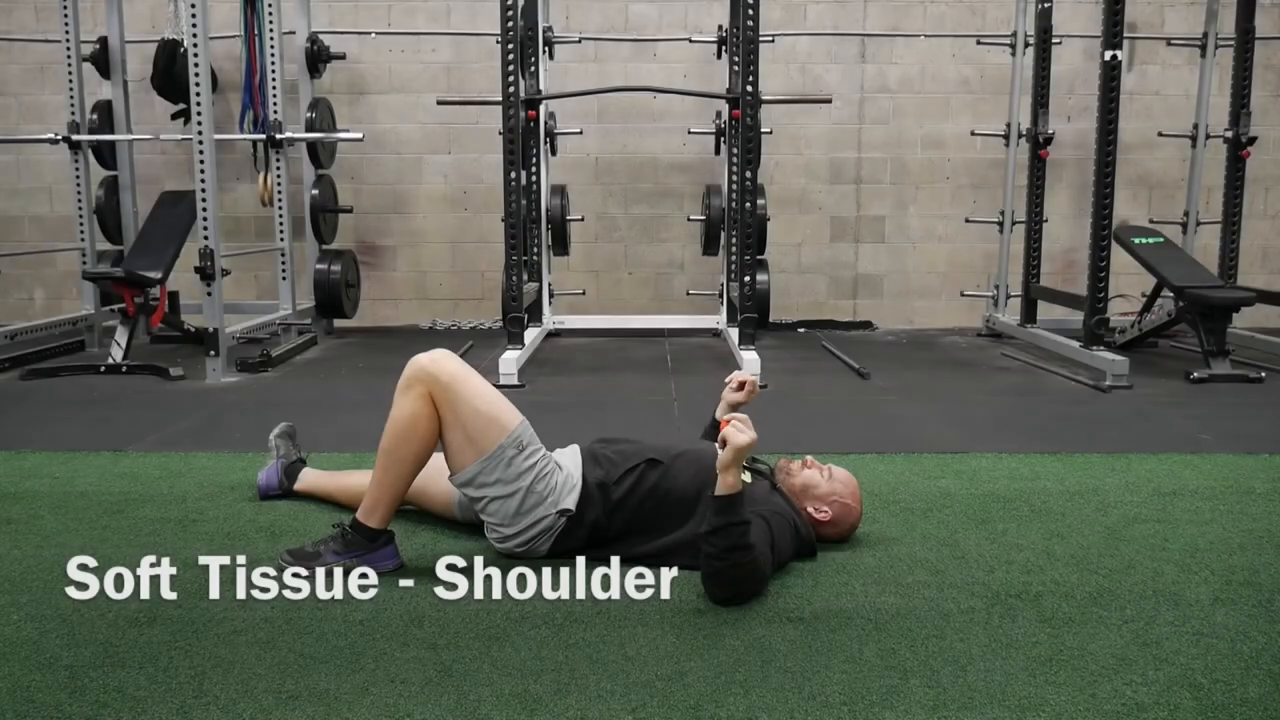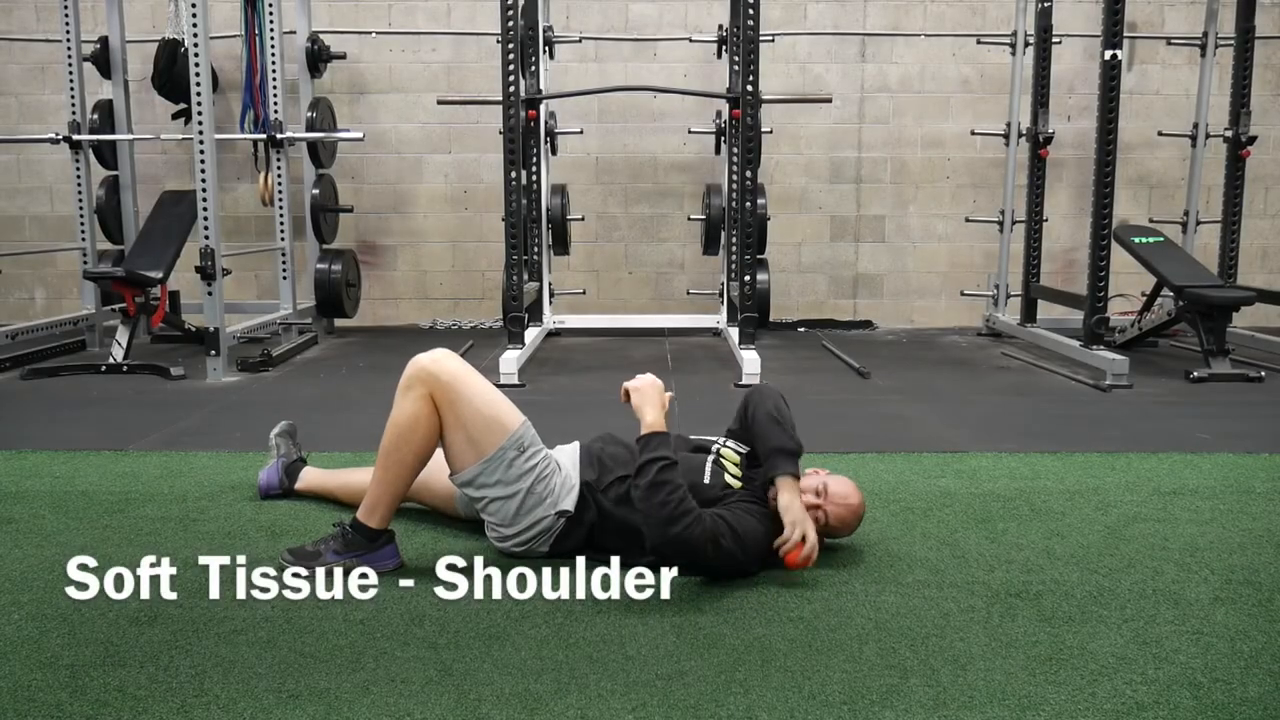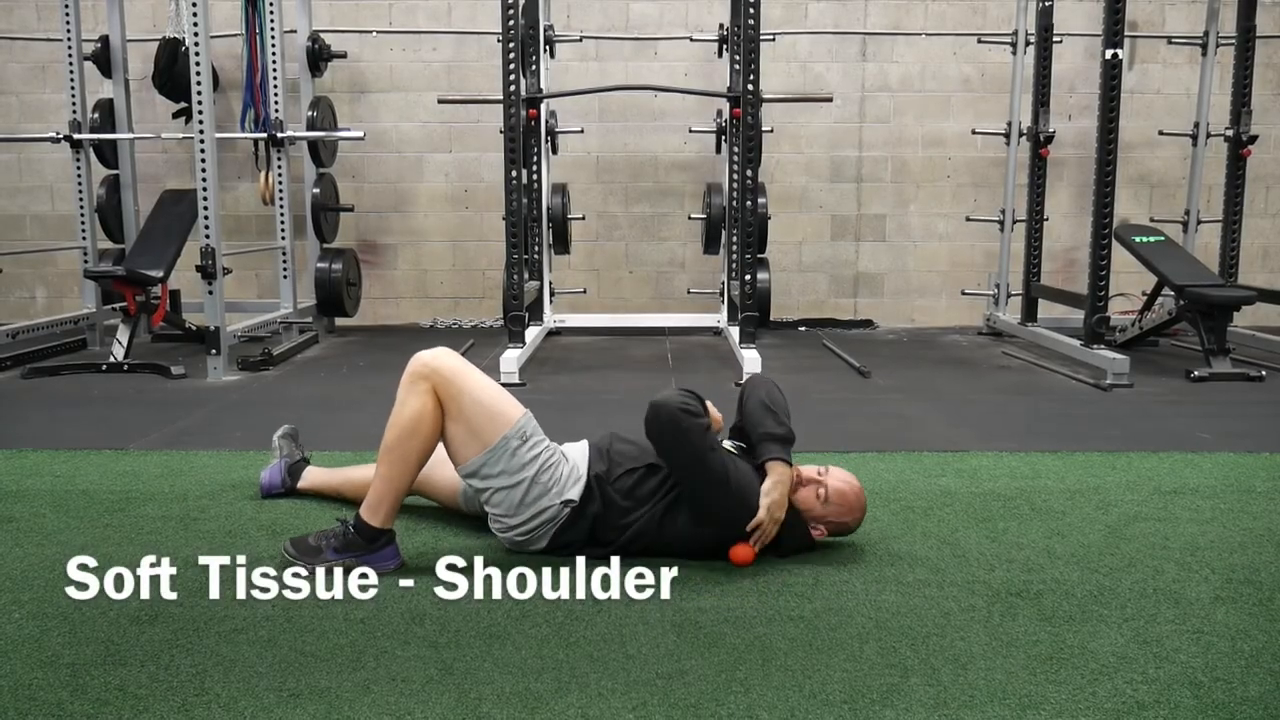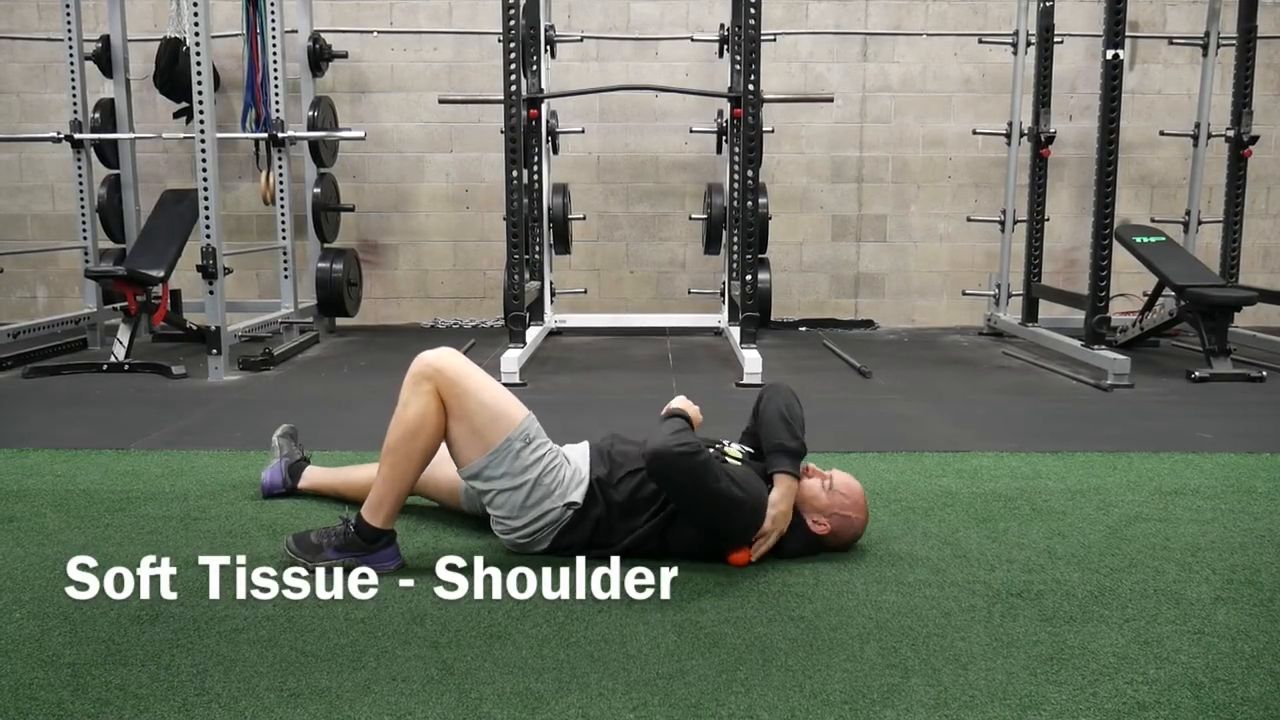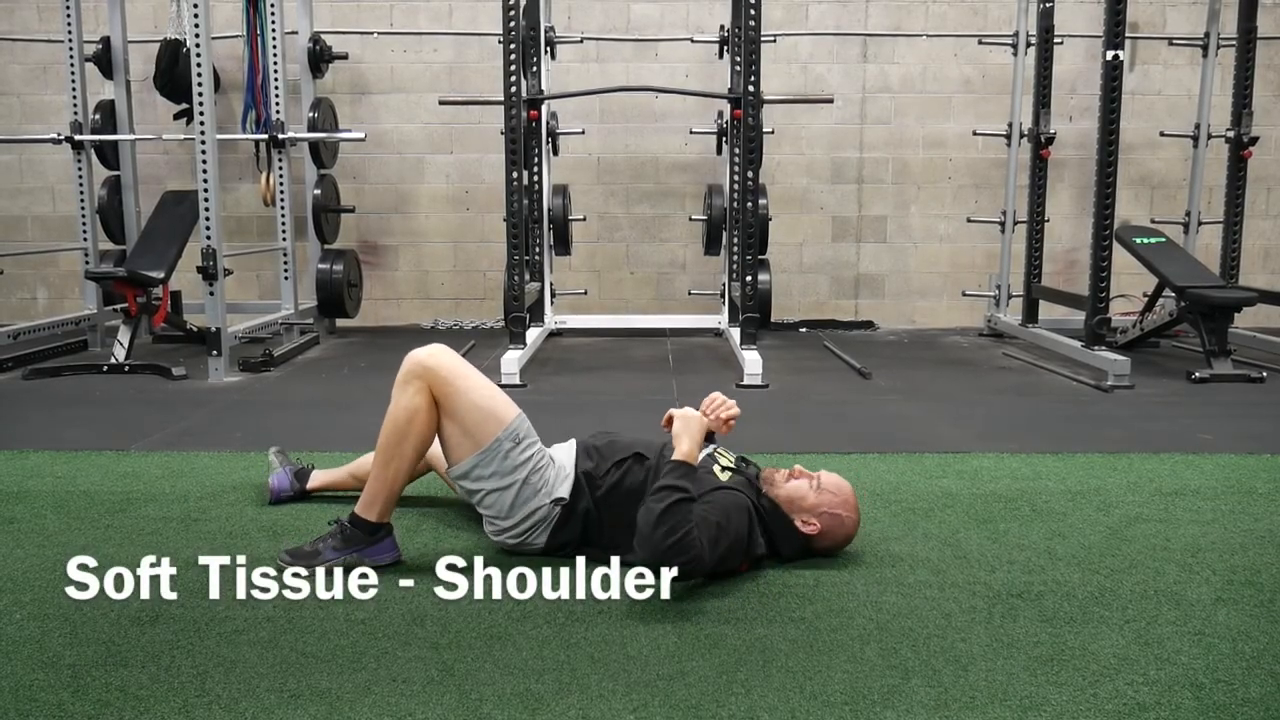
dt=1s
person 1, frame 1
left shoulder: (772, 520)
right shoulder: (766, 486)
left elbow: (728, 582)
left wrist: (731, 475)
right wrist: (724, 414)
left hip: (542, 509)
right hip: (560, 480)
left knee: (430, 369)
left ankle: (365, 540)
right ankle: (296, 476)
person 1, frame 2
left shoulder: (749, 533)
right shoulder: (759, 466)
left elbow: (670, 536)
right elbow: (764, 401)
left wrist: (653, 424)
right wrist: (788, 484)
left hip: (540, 509)
right hip: (559, 473)
left knee: (430, 371)
right knee: (406, 472)
left ankle: (366, 538)
right ankle: (297, 475)
person 1, frame 3
left shoulder: (737, 505)
right shoulder: (763, 478)
left elbow: (664, 415)
right elbow: (760, 389)
left wrist: (700, 412)
right wrist: (779, 463)
left hip: (545, 502)
right hip: (562, 478)
left knee: (430, 368)
right knee: (414, 464)
left ankle: (368, 537)
right ankle: (300, 475)
person 1, frame 4
left shoulder: (743, 507)
right shoulder: (763, 477)
left elbow: (665, 456)
right elbow: (777, 397)
left wrist: (681, 415)
right wrist: (785, 479)
left hip: (548, 505)
right hip: (566, 478)
left knee: (434, 368)
right knee: (415, 464)
left ankle: (369, 538)
right ankle: (300, 476)
person 1, frame 5
left shoulder: (737, 520)
right shoulder: (747, 482)
left elbow: (663, 555)
right elbow: (689, 438)
left wrist: (687, 449)
right wrist: (710, 418)
left hip: (538, 505)
right hip: (559, 471)
left knee: (426, 367)
right knee: (423, 436)
left ankle: (366, 532)
right ankle: (308, 481)
